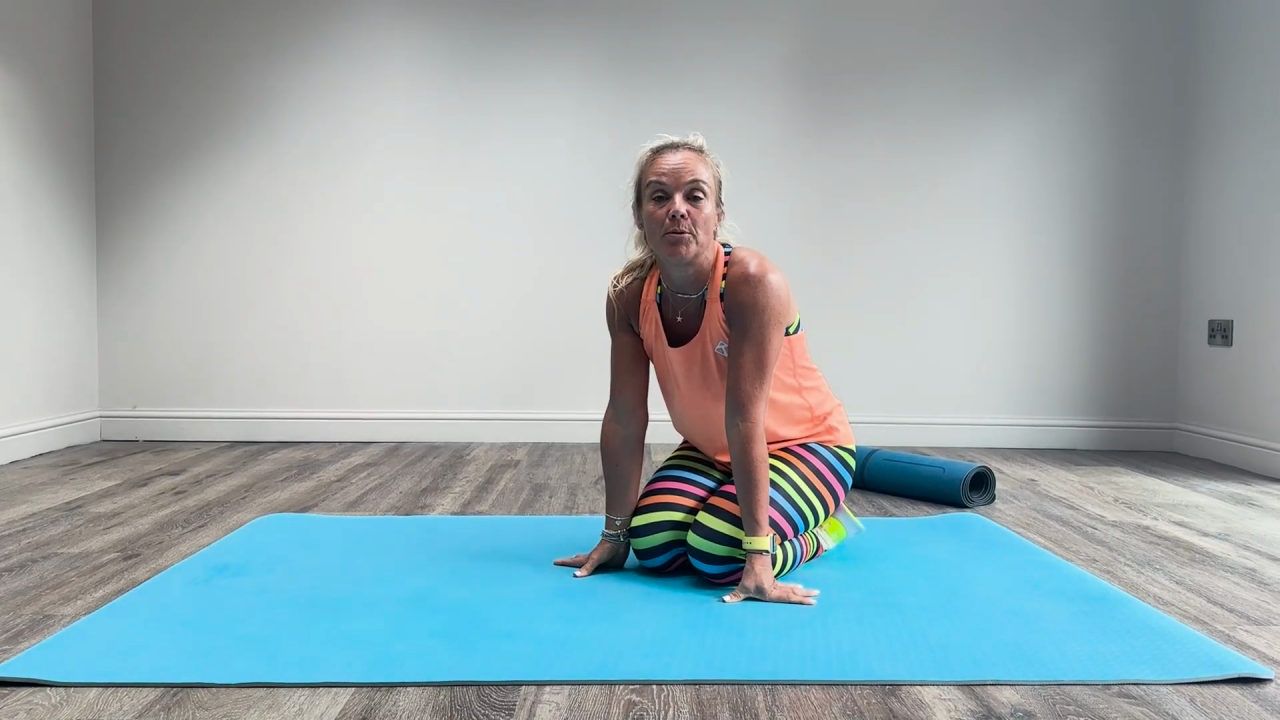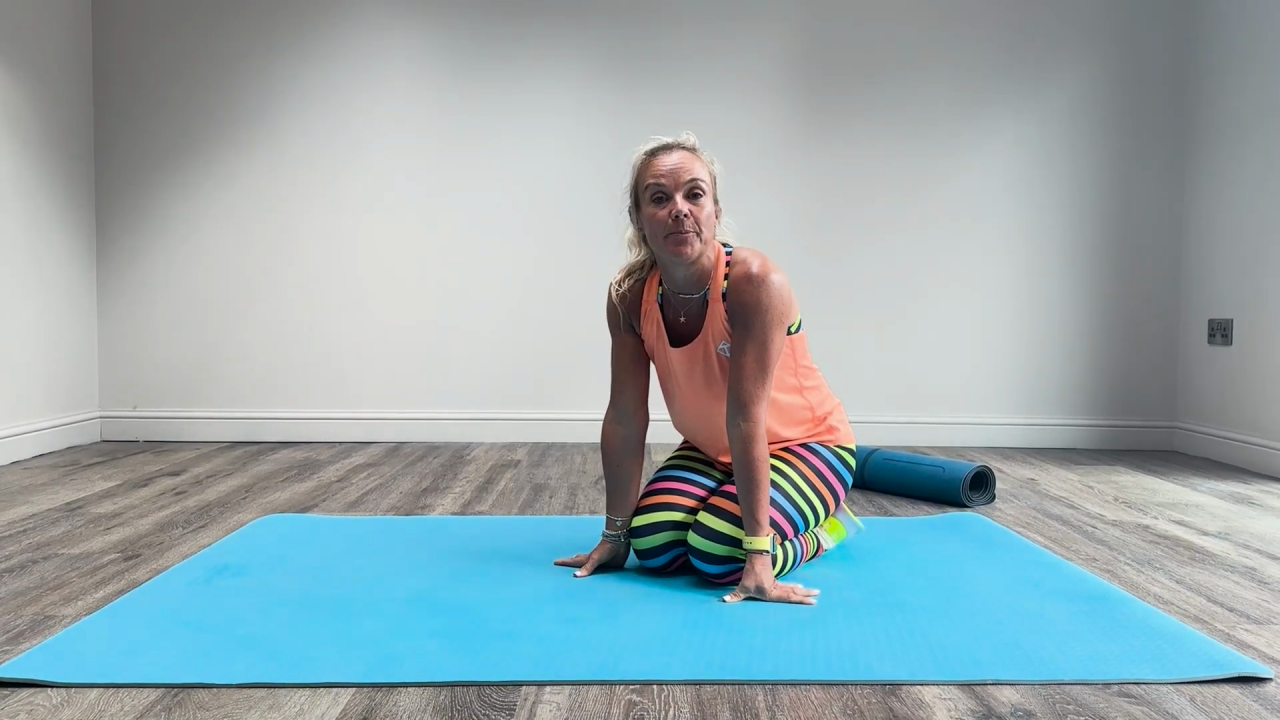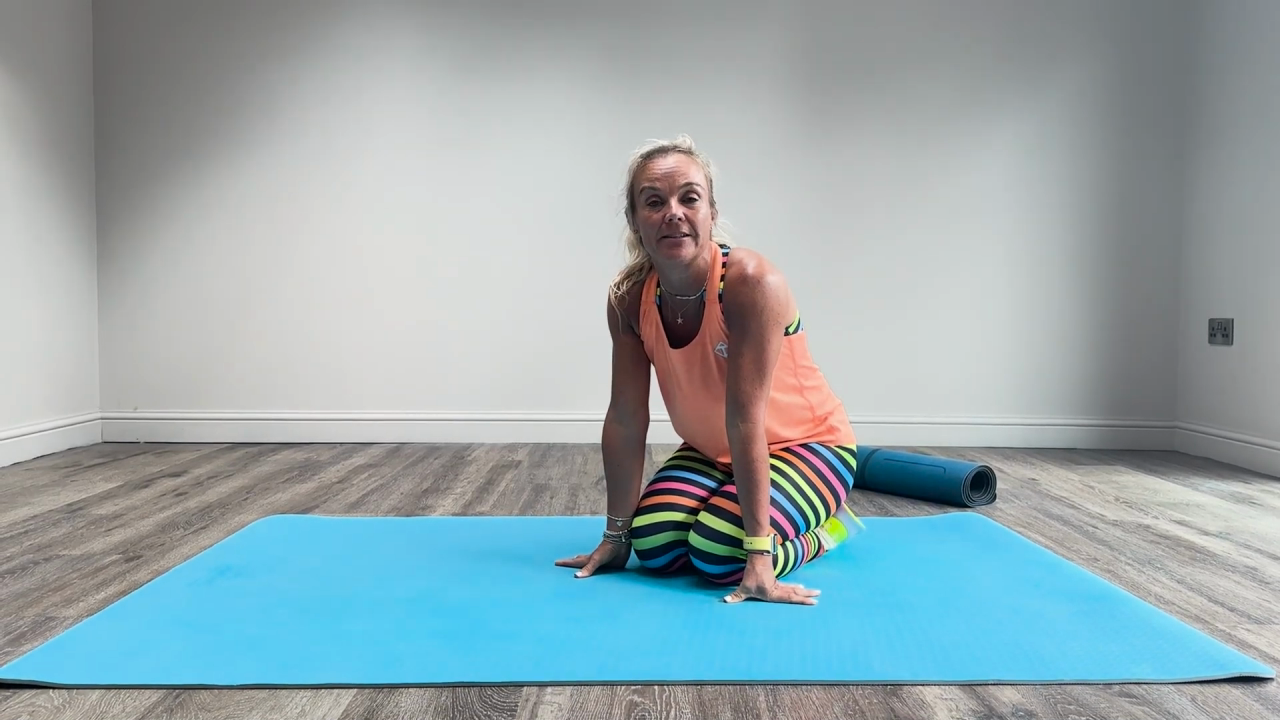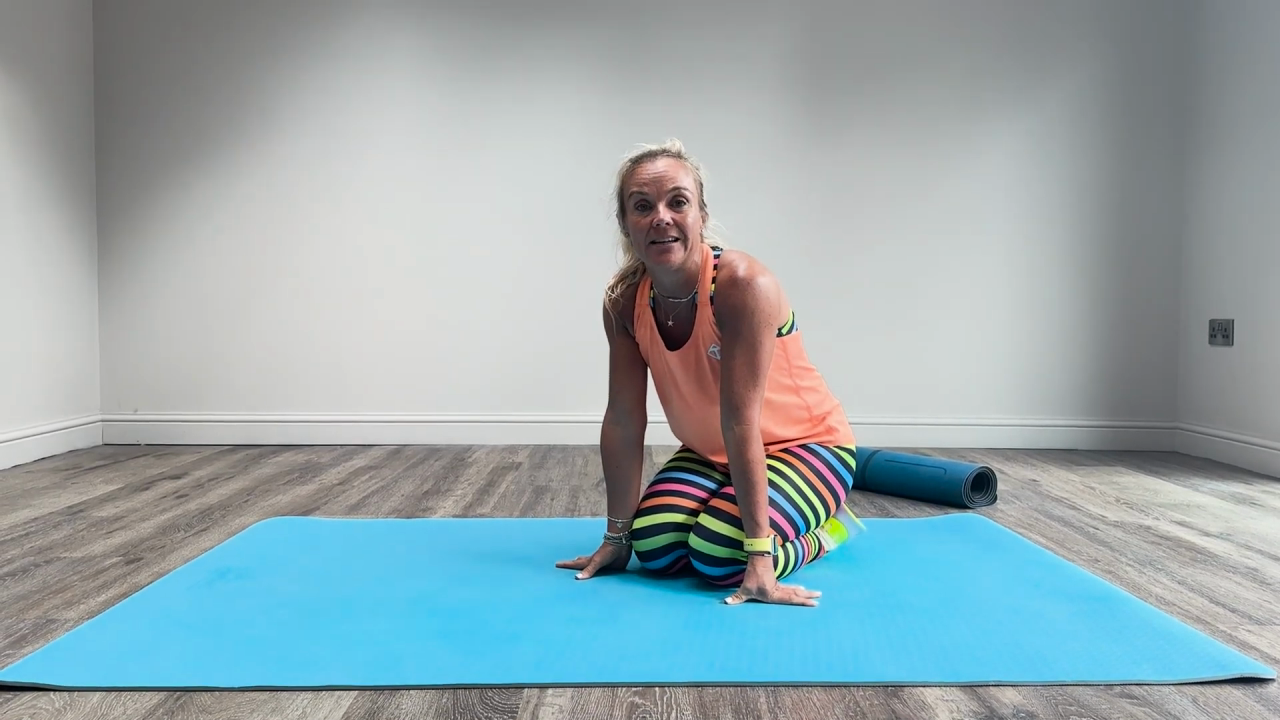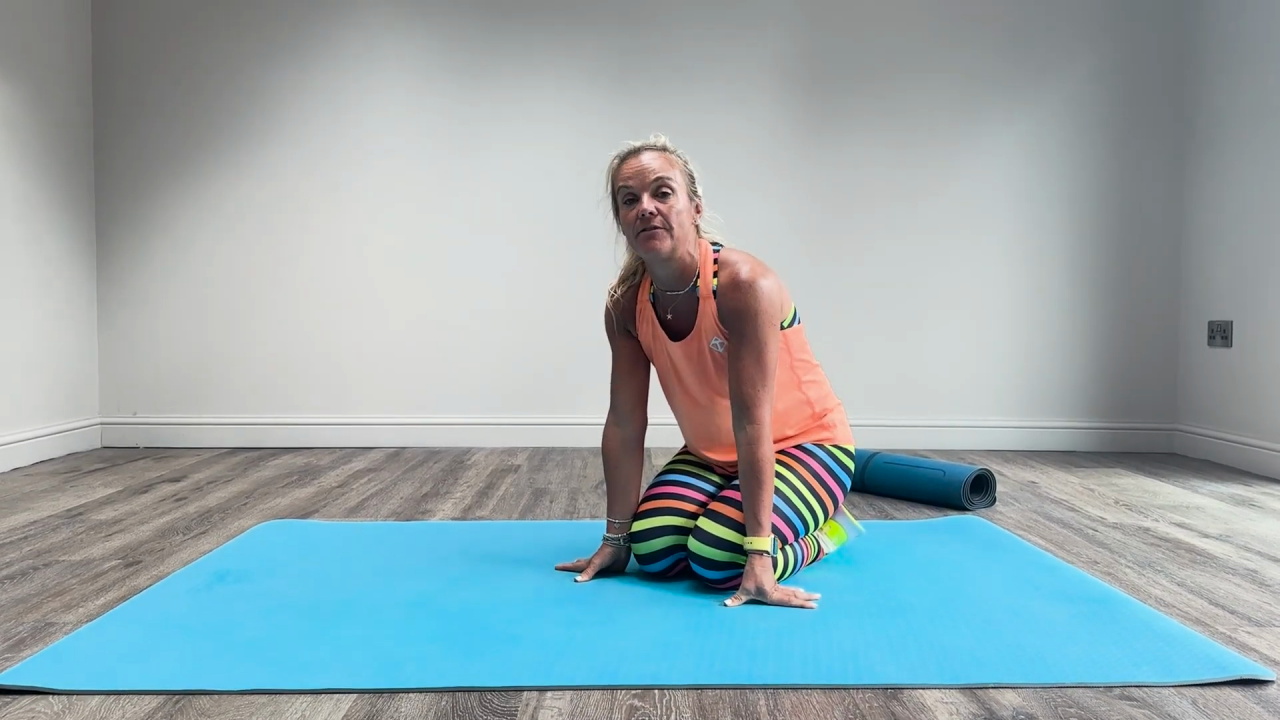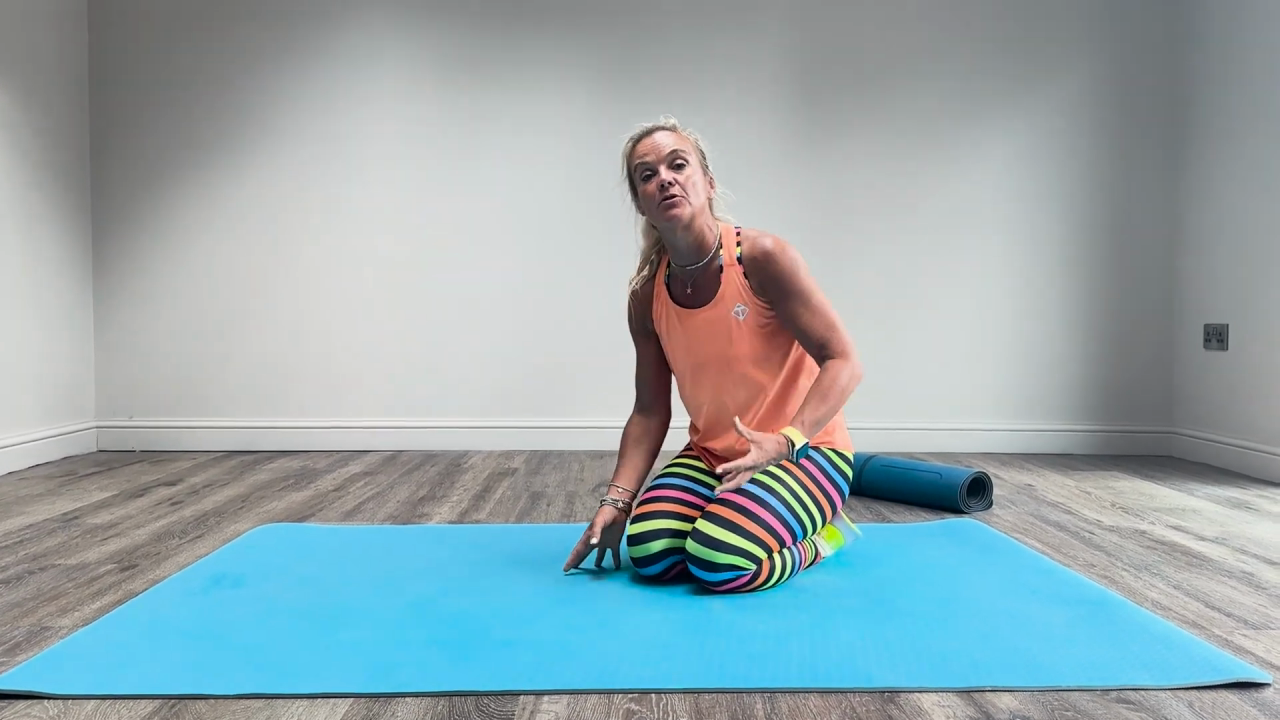
dt=0.4s
person 1, frame 1
left shoulder: (753, 282)
right shoulder: (629, 294)
left elbow: (745, 418)
right elbow: (624, 418)
left wrist: (758, 553)
right wrist: (614, 533)
left hip: (805, 445)
right hip: (713, 449)
left knee: (720, 554)
right knee: (653, 546)
left ankle: (824, 526)
person 1, frame 2
left shoulder: (755, 282)
right shoulder: (630, 295)
left elbow: (746, 418)
right elbow: (625, 418)
left wrist: (757, 552)
right wrist: (614, 533)
left hip: (807, 444)
right hip: (712, 449)
left knee: (719, 553)
right knee: (654, 545)
left ankle: (823, 524)
person 1, frame 3
left shoulder: (751, 283)
right shoulder: (629, 297)
left elbow: (745, 419)
right elbow: (625, 419)
left wrist: (758, 553)
right wrist: (615, 534)
left hip: (807, 445)
right hip: (713, 450)
left knee: (721, 554)
right knee: (654, 545)
left ankle: (825, 525)
person 1, frame 4
left shoulder: (744, 285)
right shoulder: (624, 300)
left elbow: (740, 421)
right elbow: (623, 421)
left wrist: (758, 554)
right wrist: (616, 535)
left hip: (806, 445)
right hip: (711, 452)
left knee: (721, 555)
right knee: (654, 547)
left ankle: (825, 527)
person 1, frame 5
left shoulder: (745, 284)
right shoulder: (626, 302)
left elbow: (752, 420)
right elbow: (625, 423)
left wrist: (758, 553)
right wrist: (614, 538)
left hip: (805, 445)
right hip: (713, 453)
left knee: (720, 558)
right knee: (653, 550)
left ankle: (825, 529)
right ankle: (755, 520)
person 1, frame 6
left shoulder: (764, 258)
right shoulder: (646, 294)
left elbow: (844, 364)
right elbow: (650, 411)
left wrist: (785, 441)
right wrist: (616, 501)
left hip: (806, 450)
right hip: (712, 455)
left knee: (719, 560)
right knee: (649, 552)
left ankle: (821, 531)
right ankle: (758, 519)
